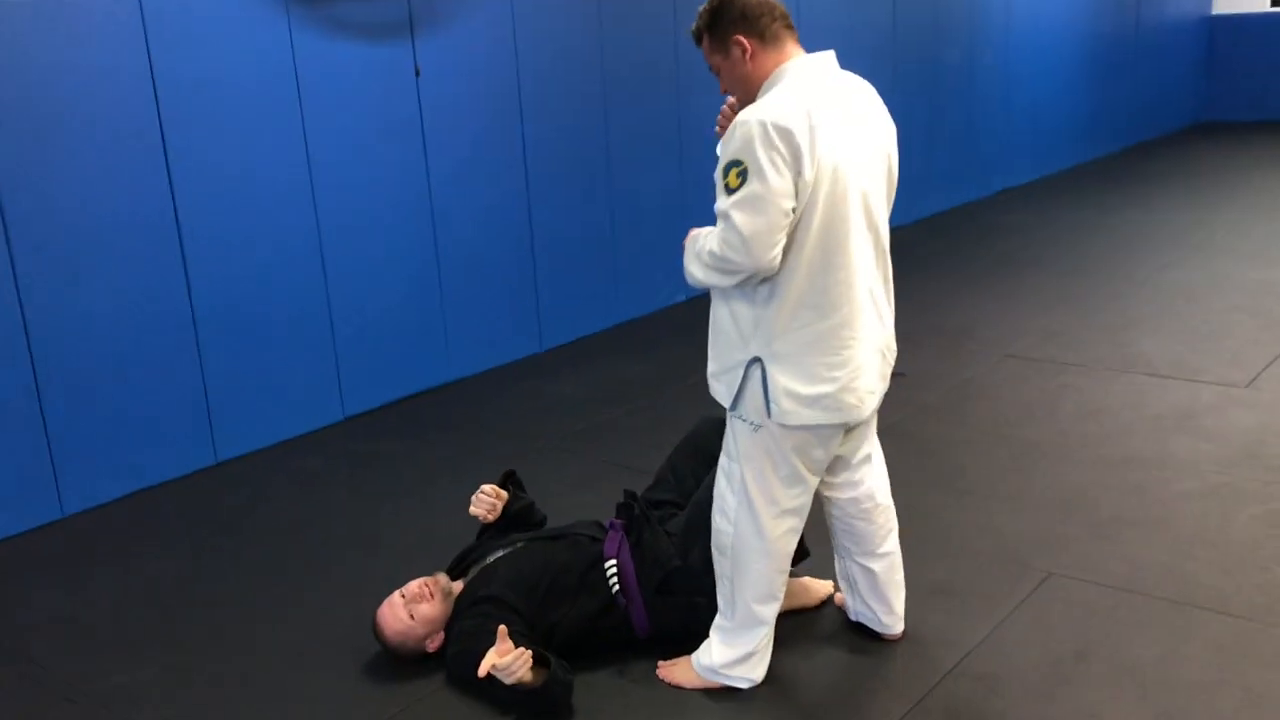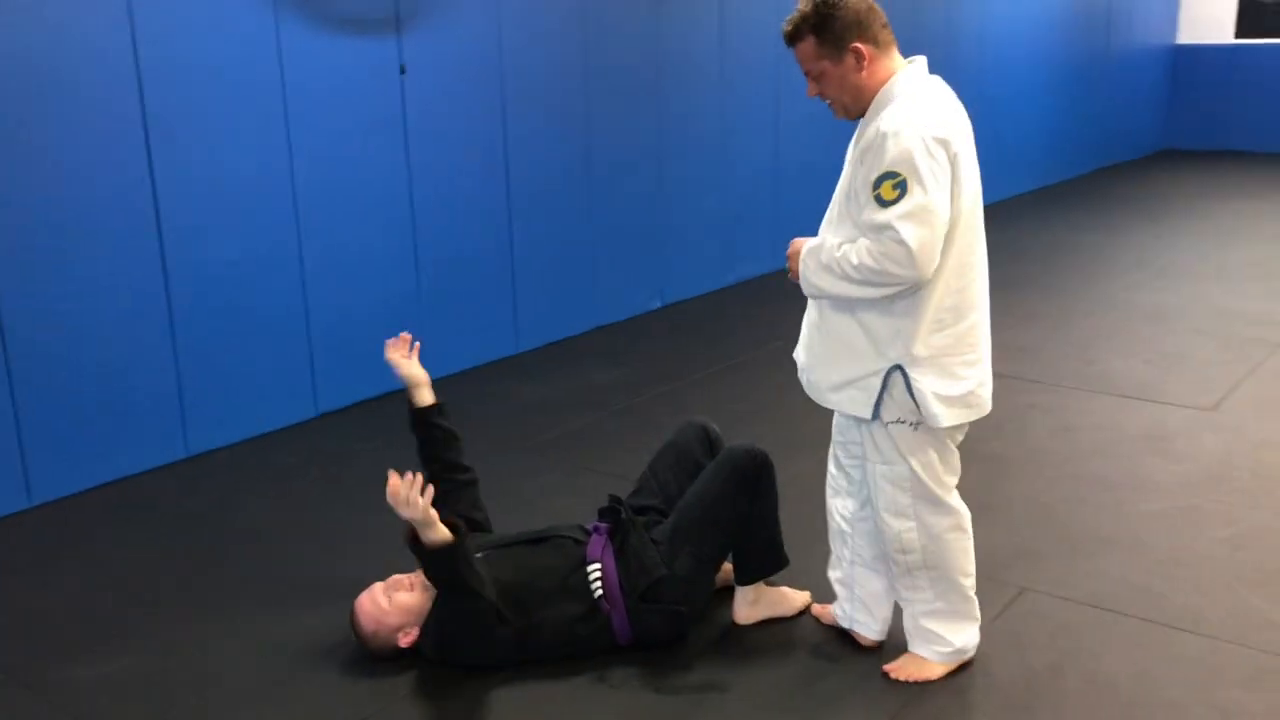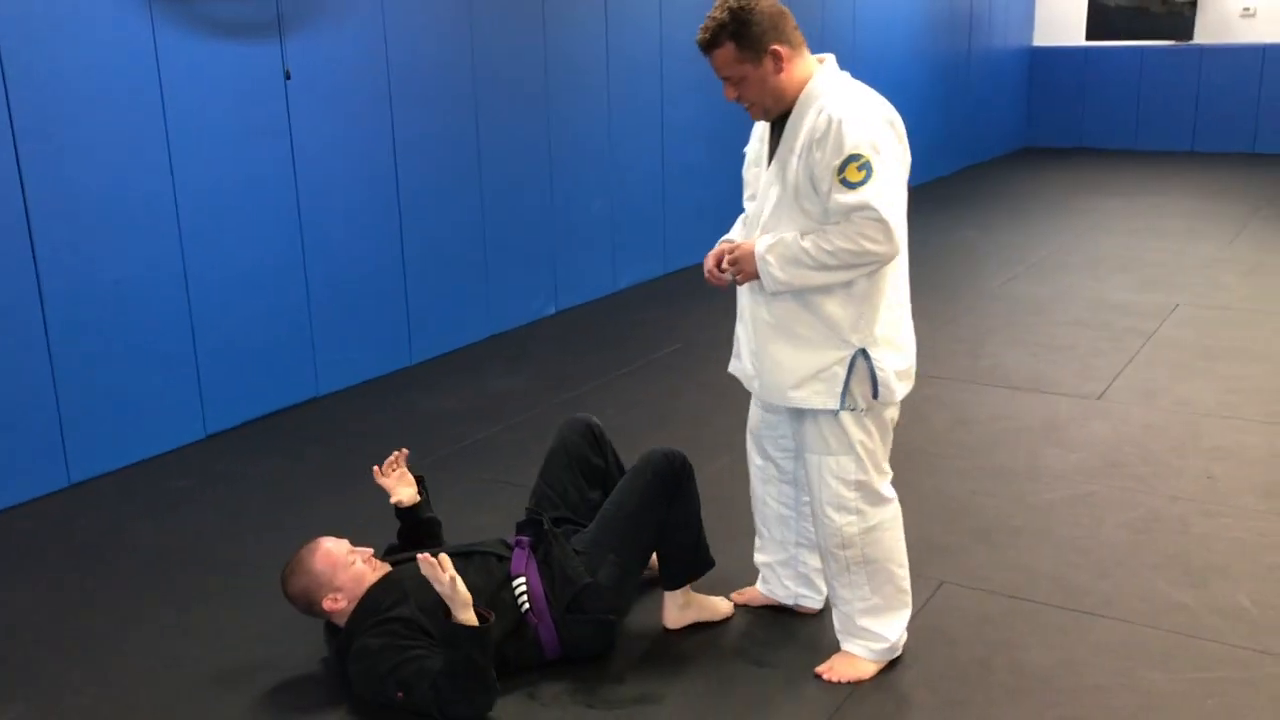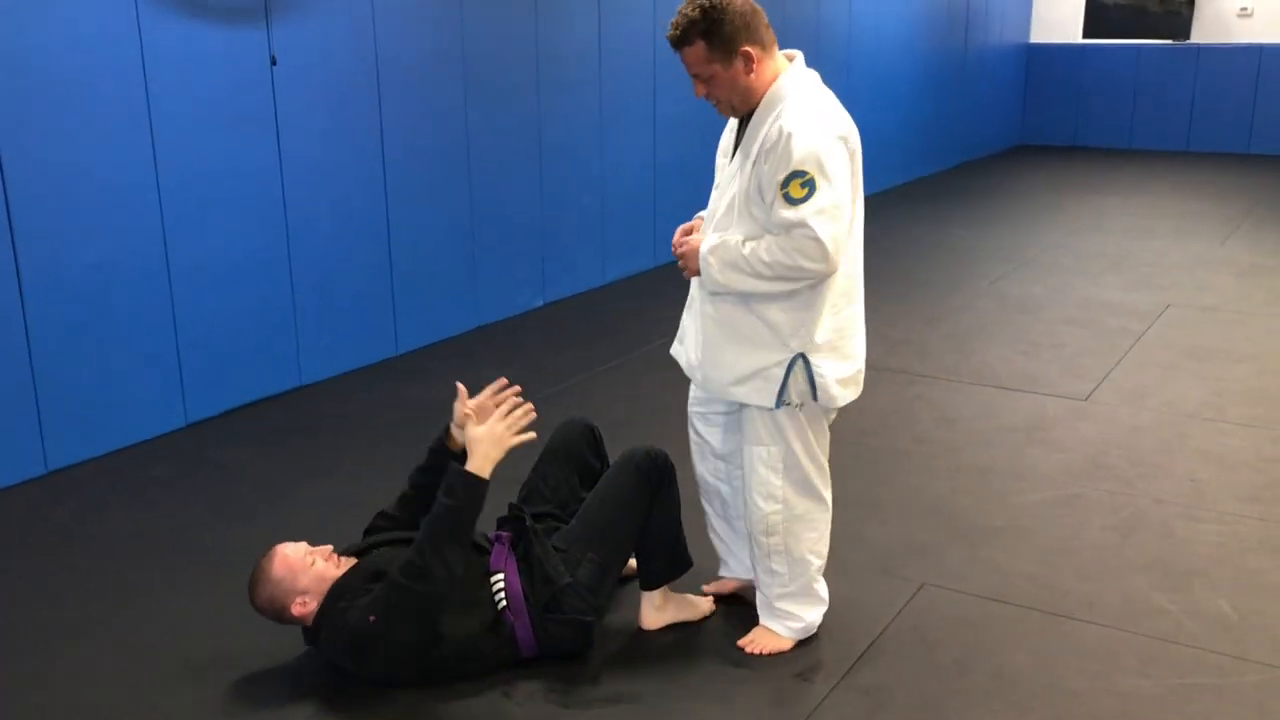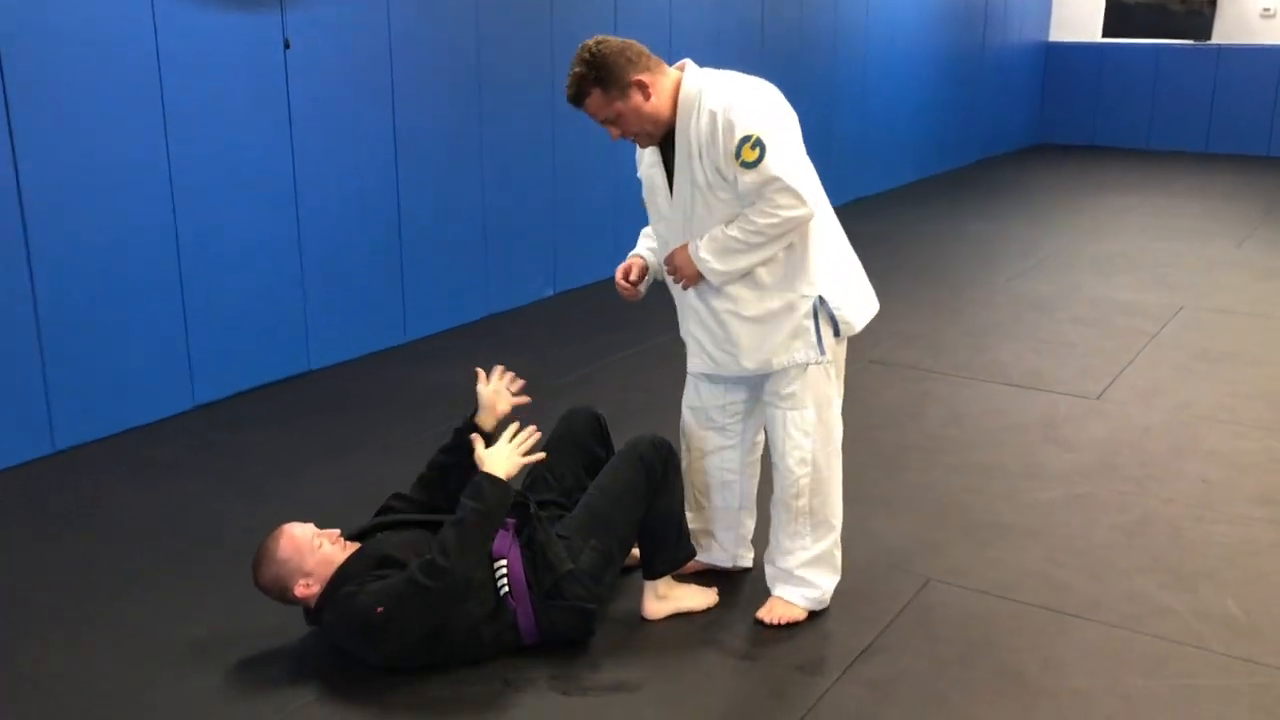
dt=1s
person 1, frame 1
left shoulder: (766, 122)
right shoulder: (861, 98)
left elbow: (747, 250)
left wrist: (696, 248)
left hip: (791, 362)
right hip: (857, 342)
left knee: (755, 511)
right knee: (857, 483)
left ankle: (734, 657)
right ankle: (881, 608)
person 1, frame 2
left shoulder: (906, 131)
right shoulder: (907, 106)
left elbow: (901, 257)
left wrist: (811, 261)
right wrist: (825, 257)
left hip: (909, 361)
right hip: (884, 350)
left knee: (916, 504)
right knee: (857, 482)
left ankle: (948, 635)
right ankle: (861, 610)
person 1, frame 3
left shoulder: (852, 119)
right shoulder: (777, 118)
left elbow: (873, 234)
left wrist: (767, 260)
right wrist: (736, 242)
left hip: (841, 348)
right hip: (785, 339)
left knee: (848, 495)
right knee: (776, 465)
left ankle: (875, 633)
right ankle: (791, 582)
person 1, frame 4
left shoulder: (807, 129)
right shoulder: (753, 107)
left elbow: (812, 251)
left wrist: (713, 257)
right wrist: (708, 225)
left hip: (786, 347)
right hip: (739, 335)
left knee: (780, 486)
right knee: (714, 445)
left ankle: (791, 611)
right ankle: (746, 567)
person 1, frame 5
left shoulder: (737, 108)
right shoulder: (654, 137)
left elbow: (788, 202)
left wrist: (704, 257)
right wrist: (645, 257)
left hip: (793, 306)
right hip: (720, 316)
left knee: (802, 450)
right knee: (710, 436)
left ankle: (802, 582)
right ankle: (719, 551)
person 2, frame 1
left shoulder: (469, 565)
right shoulder: (470, 640)
left elbow: (531, 524)
left wrist: (502, 501)
right wrist: (522, 675)
left hip: (632, 536)
right hip: (664, 589)
left knee: (717, 432)
person 2, frame 2
left shoulder: (444, 554)
right shoulder: (450, 635)
left elbow: (451, 477)
right elbow: (476, 607)
left wrist: (420, 392)
right wrist: (425, 528)
left hip: (611, 548)
right hip: (648, 597)
left knee: (699, 437)
right knee: (747, 465)
left ankle: (717, 565)
right ankle: (751, 596)
person 2, frame 3
left shoulder: (369, 595)
right shoulder: (377, 657)
left elbow: (426, 555)
left wrist: (410, 504)
right wrist: (462, 609)
left hip: (534, 553)
right hip: (571, 601)
left knee: (581, 432)
right knee: (665, 467)
left ankle: (639, 546)
right ankle: (680, 600)
person 2, frame 4
left shoulder: (352, 569)
right shoulder: (358, 633)
left elbow: (412, 514)
right elbow: (433, 567)
left wrist: (457, 439)
right wrist: (478, 463)
left hip: (514, 554)
right hip: (548, 604)
left knee: (578, 434)
right knee: (647, 467)
left ankle: (616, 555)
right ankle: (657, 601)
person 2, frame 5
left shoulder: (356, 553)
right shoulder: (363, 615)
left elbow: (426, 497)
right elbow: (448, 573)
left wrist: (481, 423)
right wrist: (493, 477)
left hip: (520, 539)
right hip: (551, 588)
left knee: (583, 422)
right knee: (650, 454)
left ankle: (623, 541)
right ankle: (660, 588)
